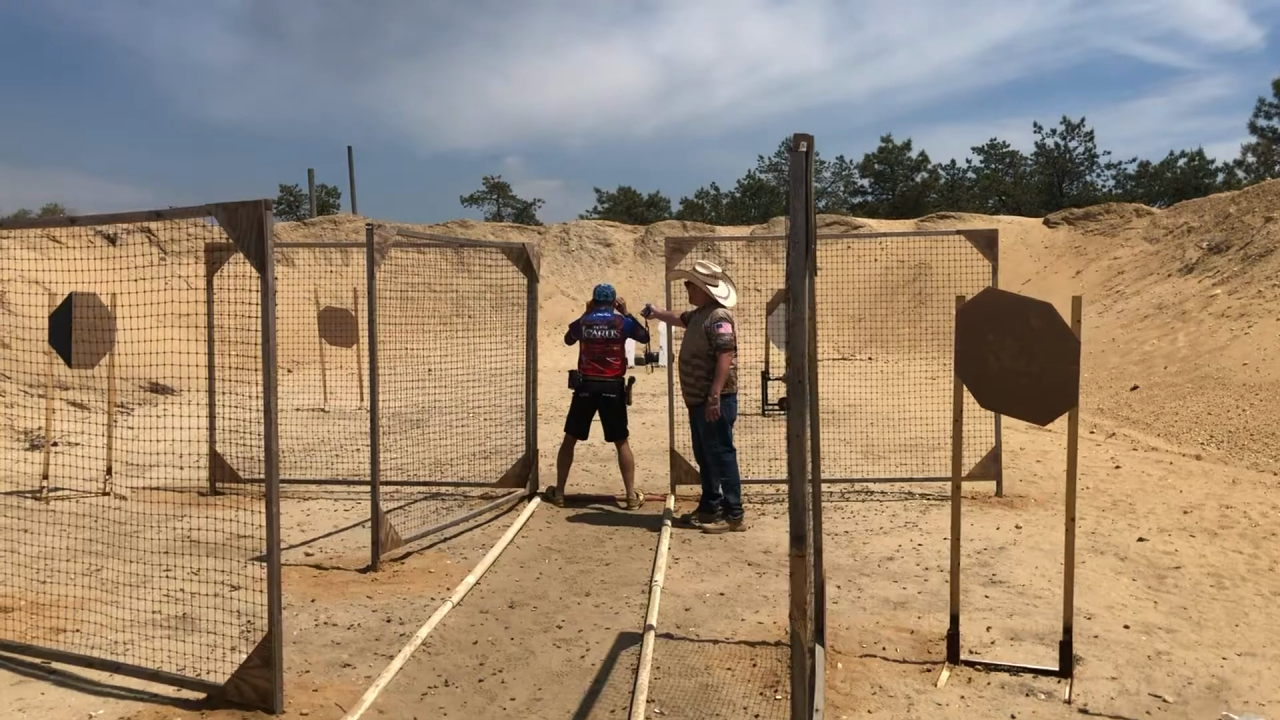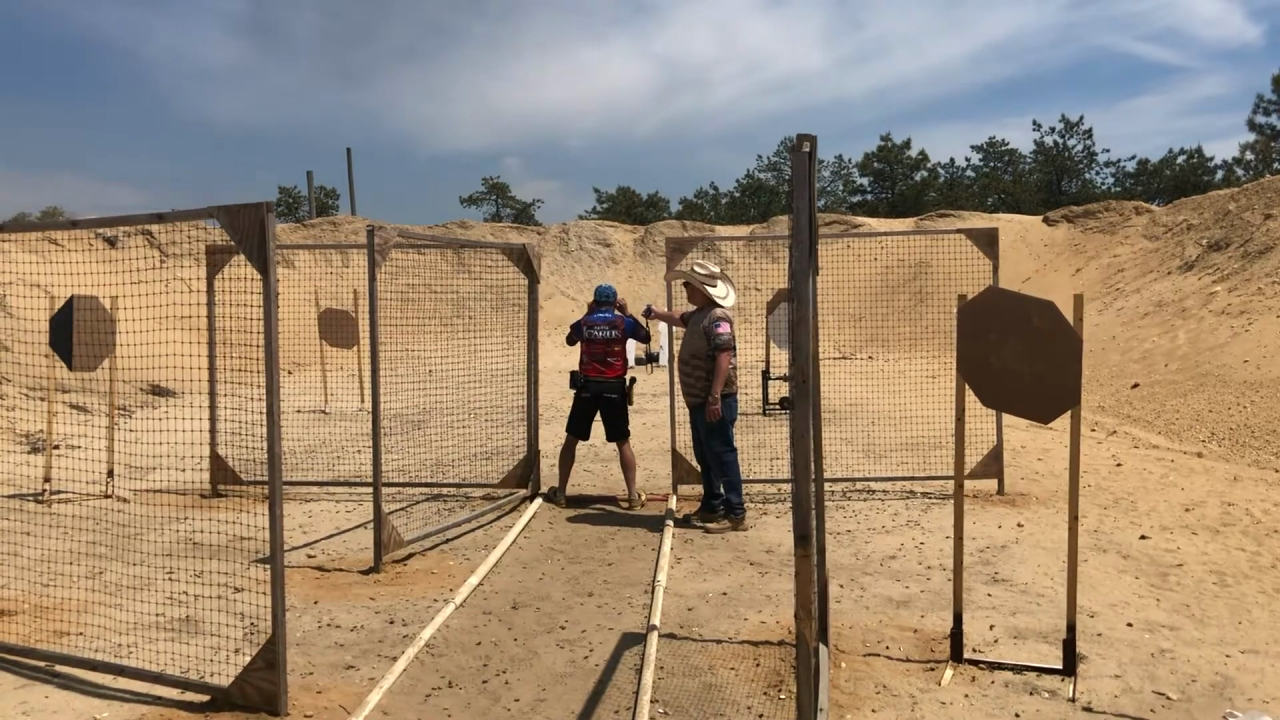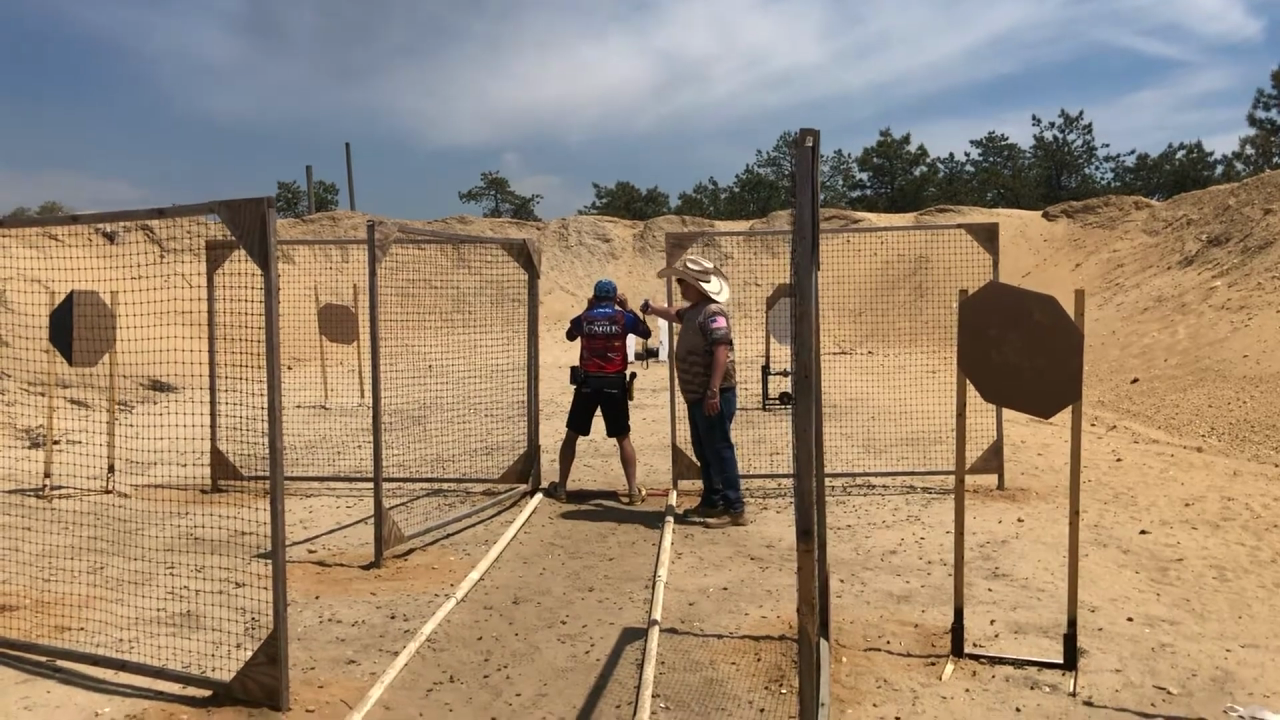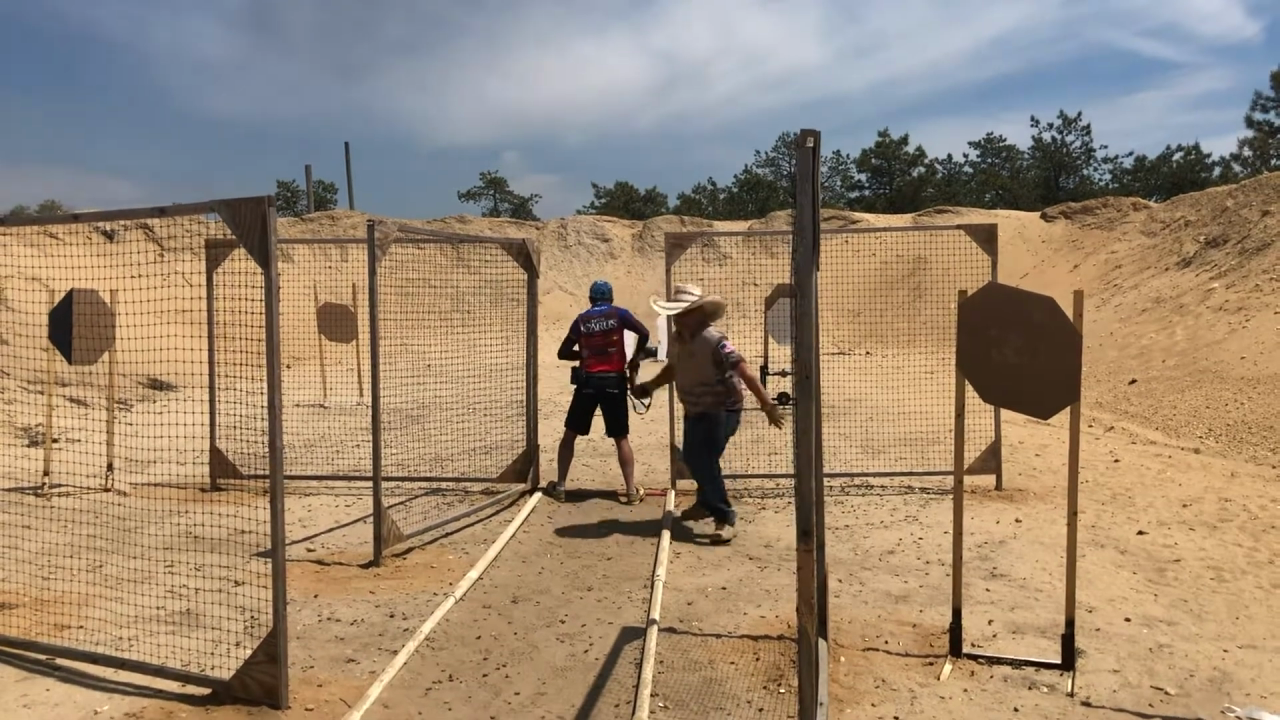
dt=0.5s
person 1, frame 1
left shoulder: (719, 317)
right shoulder: (699, 315)
left elbow: (725, 357)
right elbow: (679, 319)
left wrist: (715, 397)
right wrist: (656, 313)
left hip: (715, 401)
right hip: (698, 400)
left knee: (721, 456)
right knee: (704, 457)
left ankle: (734, 515)
right ankle: (710, 507)
person 1, frame 2
left shoulder: (718, 317)
right shoulder: (699, 314)
left elbow: (724, 357)
right elbow: (679, 319)
left wrist: (715, 396)
right wrist: (656, 313)
left hip: (716, 401)
right hip: (698, 400)
left knee: (723, 455)
right knee: (705, 457)
left ankle: (736, 514)
right ankle: (712, 507)
person 1, frame 3
left shoulder: (712, 312)
right shoulder: (693, 310)
left elbow: (721, 351)
right elbow: (674, 314)
left wrist: (714, 390)
right wrist: (652, 308)
left hip: (714, 395)
right hip: (696, 395)
left knee: (719, 450)
right knee: (703, 452)
left ankle: (735, 509)
right ankle: (712, 502)
person 1, frame 4
left shoulder: (713, 339)
right shoulder: (678, 337)
left elbow: (743, 370)
right elbow: (672, 369)
left wrist: (767, 405)
right wrist: (649, 386)
left hip: (721, 411)
right hip: (695, 411)
left knee: (705, 462)
right knee: (692, 457)
left ankle: (724, 519)
right ankle: (704, 504)
person 2, frame 1
left shoulder: (583, 322)
right shoulder: (622, 322)
left elbow: (568, 340)
right elbow: (645, 337)
right wrist: (627, 313)
left hip: (586, 386)
right hip: (612, 388)
left knee: (569, 439)
right knee: (621, 442)
left ankle: (559, 492)
right ankle: (631, 495)
person 2, frame 2
left shoulder: (584, 323)
right shoulder: (623, 322)
left elbow: (570, 341)
right elbow: (646, 337)
right wrist: (628, 314)
left hip: (587, 387)
right hip: (613, 388)
left knee: (571, 440)
right knee: (623, 442)
left ankle: (560, 492)
right ankle: (633, 495)
person 2, frame 3
left shoulder: (584, 318)
right shoulder: (623, 318)
left elbow: (570, 336)
right elbow: (647, 333)
right wrist: (628, 309)
left hip: (587, 383)
right hip: (614, 383)
left knee: (571, 435)
right knee: (623, 438)
left ankle: (561, 487)
right ankle: (633, 490)
person 2, frame 4
left shoulder: (581, 320)
right shoulder: (618, 314)
left elbow: (563, 353)
right elbow: (643, 332)
right wrist: (635, 358)
left hip: (587, 382)
right hip: (614, 382)
left knee: (570, 435)
right knee: (621, 438)
left ankle: (560, 486)
right ankle: (632, 490)
